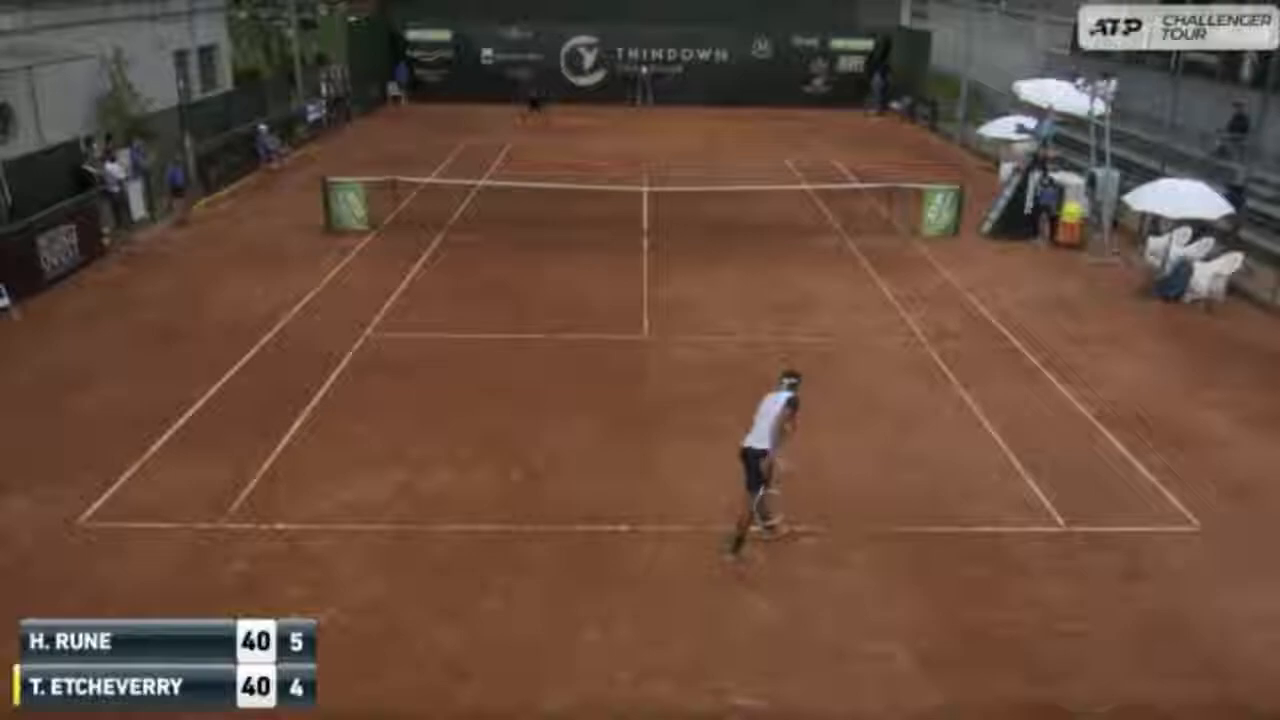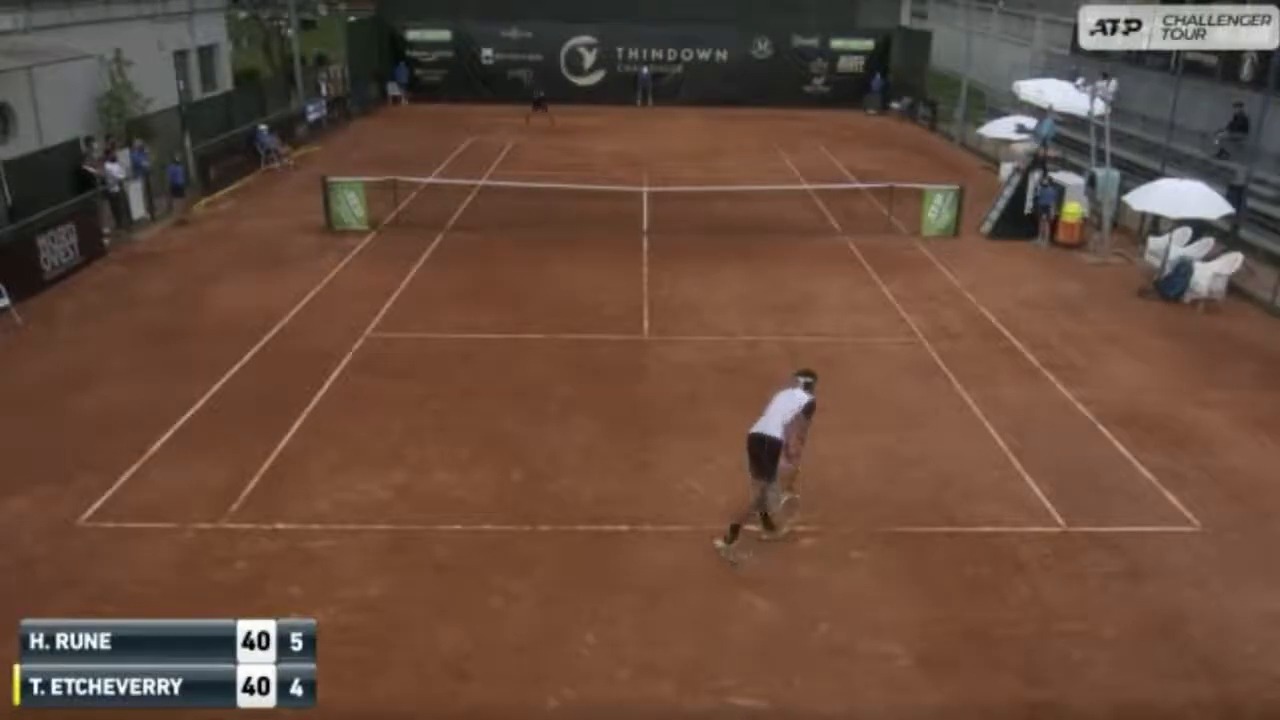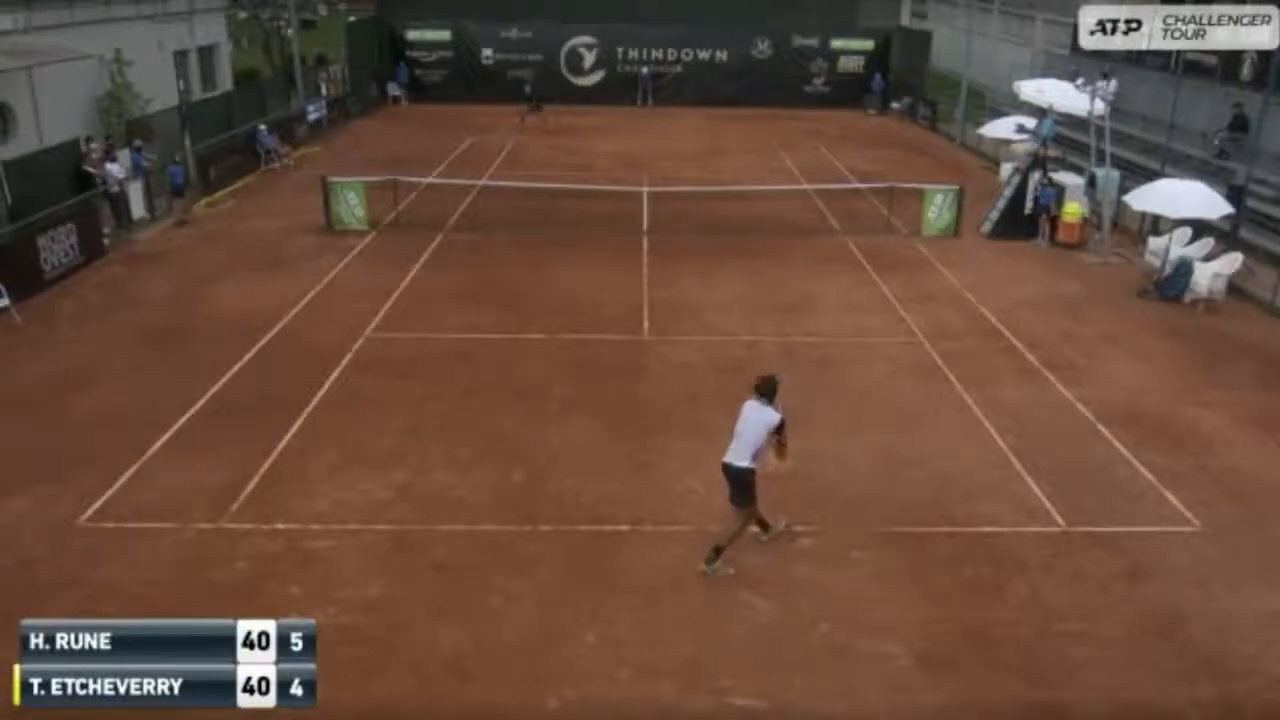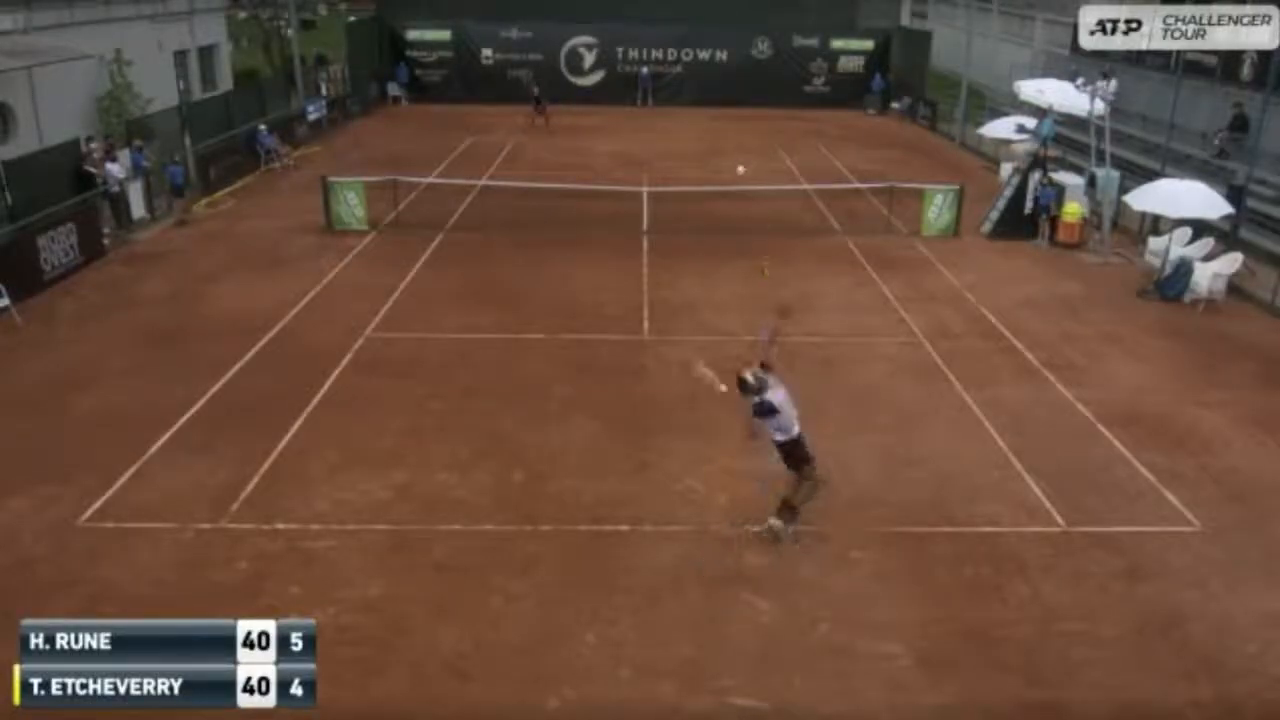
dt=1s
person 1, frame 1
left shoulder: (769, 397)
right shoulder: (792, 399)
right elbow: (778, 426)
right wrist: (770, 456)
left hip: (748, 448)
right hip: (761, 452)
left knee: (759, 493)
right knee: (753, 502)
left ankle: (769, 525)
right ankle: (733, 551)
person 1, frame 2
left shoulder: (783, 394)
right shoulder: (808, 401)
right elbow: (800, 434)
left wrist: (788, 454)
right wrist: (795, 465)
left hip: (755, 436)
right hip: (769, 442)
left knee: (761, 487)
right knee: (760, 494)
left ankle: (769, 528)
right ankle: (728, 539)
person 1, frame 3
left shoulder: (747, 405)
right shoulder: (776, 419)
right elbow: (782, 448)
right wrist: (777, 441)
left hip: (728, 463)
right hip: (742, 470)
left knee: (749, 503)
right knee: (744, 518)
left ankle: (767, 529)
right ankle: (711, 561)
person 1, frame 4
left shoulder: (765, 376)
right shoulder: (761, 405)
left elbow: (767, 357)
left hip: (792, 436)
right hip: (789, 440)
left knee: (802, 477)
right knee: (812, 481)
left ankle: (781, 517)
right ankle: (780, 518)
